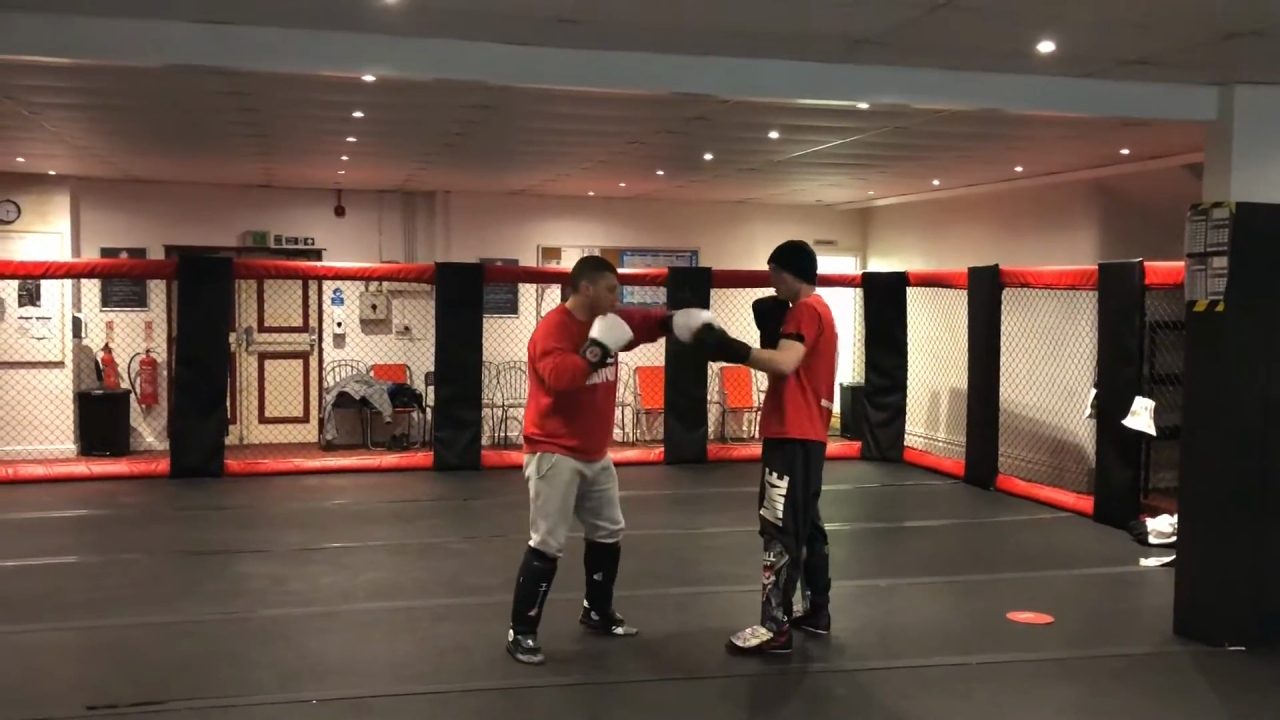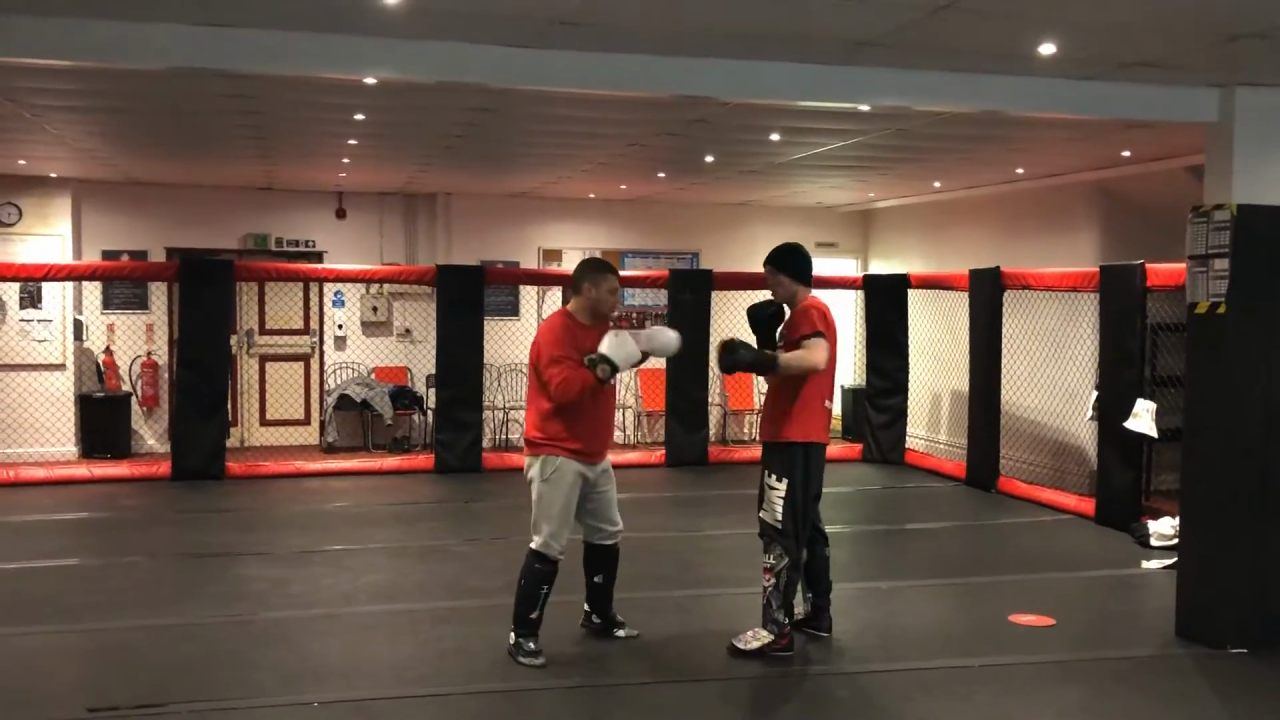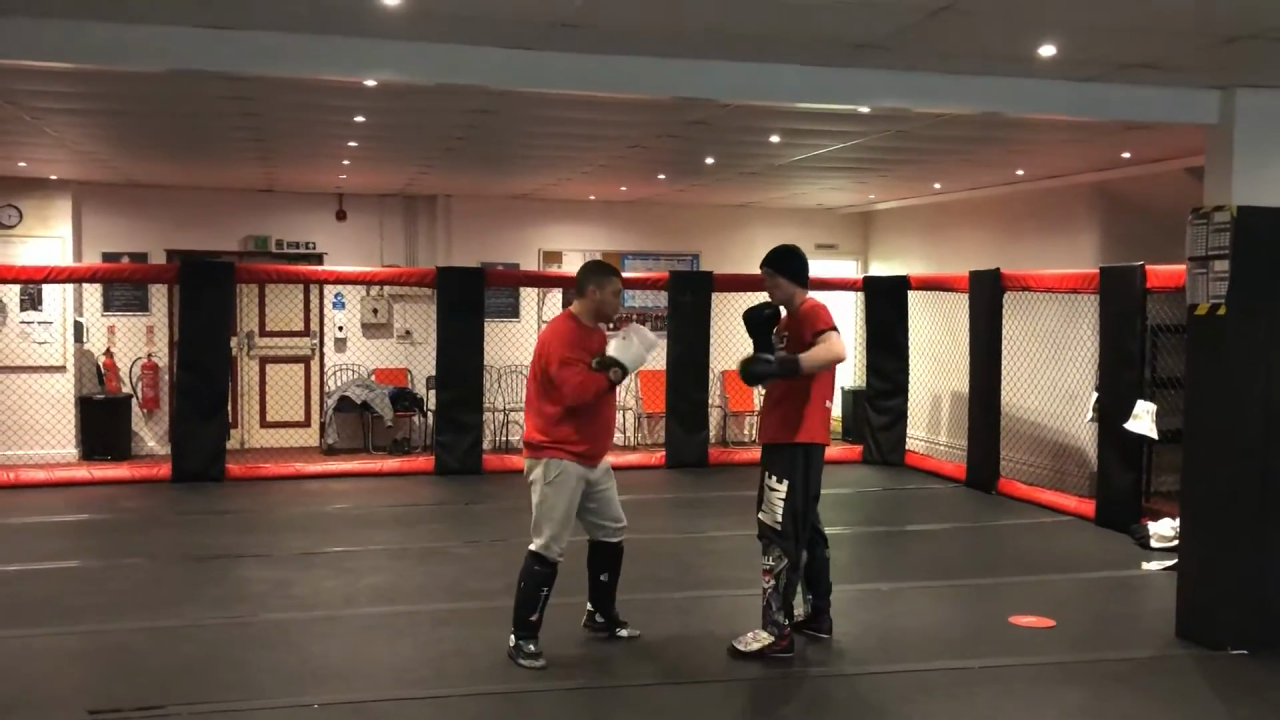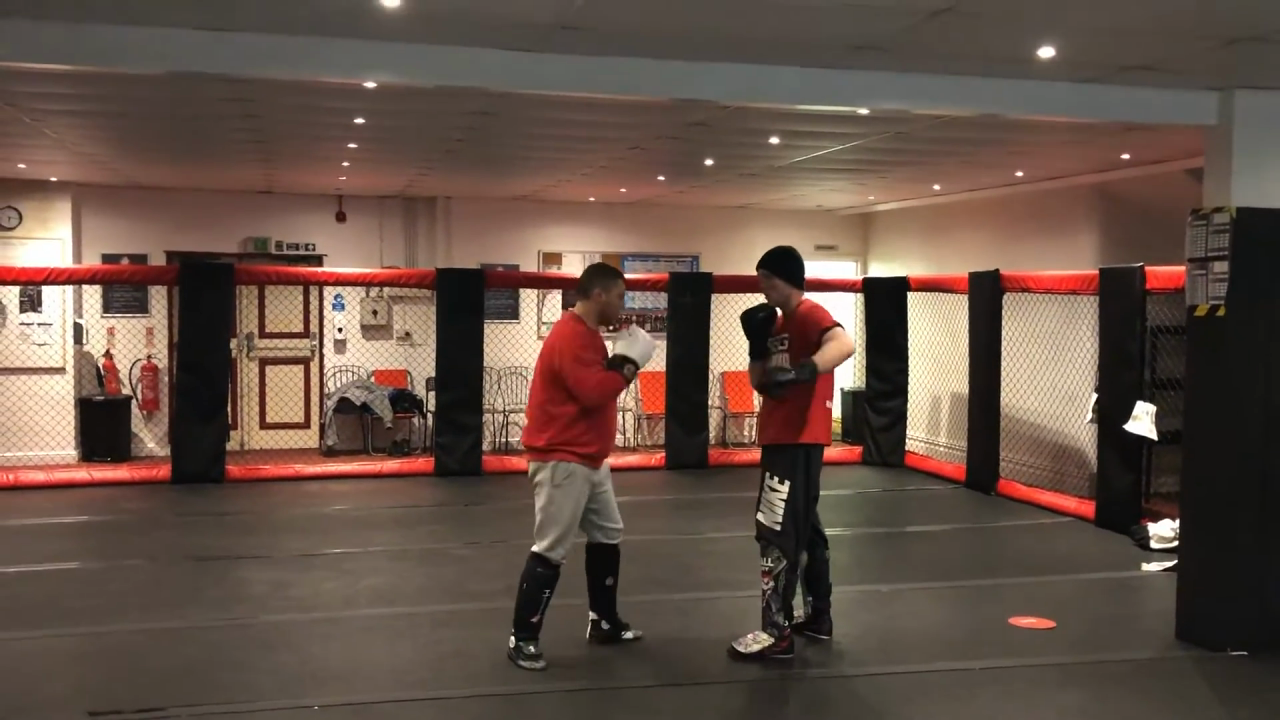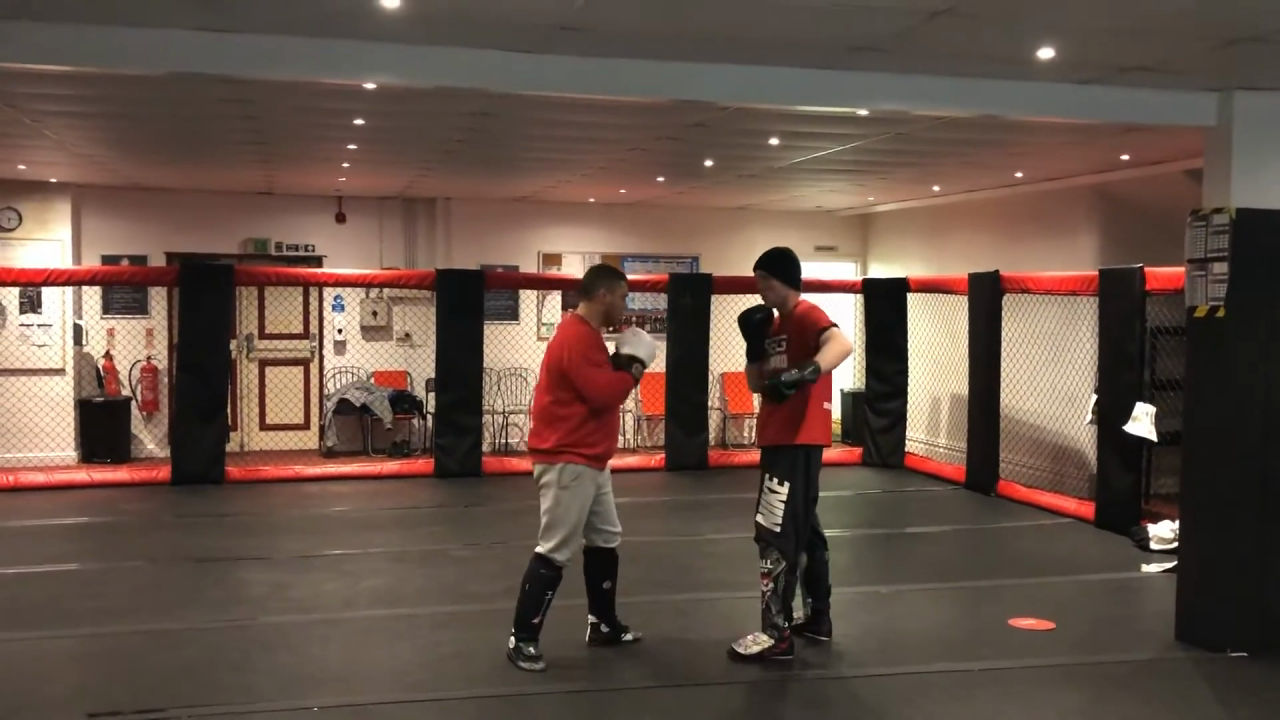
dt=0.1s
person 1, frame 1
left shoulder: (806, 309)
right shoulder: (810, 310)
left elbow: (786, 363)
right elbow: (781, 365)
left wrist: (732, 350)
right wrist: (766, 329)
left hip: (794, 436)
right hip: (804, 434)
left knee: (779, 527)
right knee: (805, 523)
left ankle: (775, 626)
right ankle: (816, 611)
person 1, frame 2
left shoulder: (808, 310)
right shoulder: (798, 314)
left elbow: (816, 359)
right elbow: (781, 376)
left wrist: (759, 357)
right wrist: (765, 339)
left hip: (794, 438)
right hip: (801, 437)
left knee: (779, 530)
right knee: (806, 525)
left ankle: (776, 629)
right ankle: (818, 614)
person 1, frame 3
left shoulder: (810, 312)
right shoulder: (783, 320)
left elbow: (834, 350)
right elbow: (766, 380)
left wrist: (785, 365)
right wrist: (760, 341)
left hip: (796, 439)
right hip: (786, 437)
left knee: (777, 531)
right knee: (803, 526)
left ankle: (777, 630)
right ankle: (818, 614)
person 1, frame 4
left shoulder: (809, 314)
right shoulder: (778, 322)
left elbow: (844, 345)
right elbow: (761, 381)
left wrist: (802, 371)
right wrist: (757, 343)
left hip: (797, 440)
right hip: (783, 438)
left knee: (777, 532)
right knee: (804, 528)
left ankle: (777, 632)
right ankle: (818, 615)
person 1, frame 5
left shoulder: (806, 315)
right shoulder: (775, 324)
left elbow: (840, 344)
right elbow: (756, 384)
left wrist: (807, 372)
right wrist: (755, 345)
left hip: (796, 441)
right hip: (783, 440)
left knee: (775, 533)
right knee: (803, 528)
left ankle: (777, 633)
right ankle: (818, 616)
person 2, frame 1
left shoulder: (606, 320)
right shoulder: (552, 328)
left elbow: (642, 323)
right elbow: (559, 378)
left wrist: (676, 321)
right wrist: (600, 347)
left hip: (595, 454)
right hip: (554, 454)
left knee: (607, 534)
right knee: (546, 545)
left ankle: (598, 613)
right ankle: (520, 631)
person 2, frame 2
left shoulder: (603, 327)
right shoulder: (554, 331)
left elbow: (631, 340)
right elbow: (564, 388)
left wrist: (646, 343)
right wrist: (606, 362)
left hip: (595, 457)
right hip: (556, 457)
left knee: (606, 536)
right knee: (548, 548)
left ankle: (599, 616)
right ankle: (522, 634)
person 2, frame 3
left shoulder: (594, 331)
right shoulder: (562, 334)
left elbow: (596, 381)
right elbow: (580, 391)
left wrist: (620, 357)
right wrist: (621, 363)
left hip: (591, 459)
right hip: (557, 459)
left knee: (610, 533)
right knee: (548, 549)
left ankle: (601, 616)
right ankle: (521, 636)
person 2, frame 4
left shoulder: (592, 333)
right shoulder: (569, 335)
right elbow: (595, 390)
left wrist: (623, 357)
right wrist: (629, 361)
left hip: (591, 460)
right hip: (562, 461)
left knee: (607, 537)
right knee: (551, 551)
left ankle: (604, 623)
right ankle: (522, 637)
person 2, frame 5
left shoulder: (584, 333)
right shoulder: (578, 337)
right elbow: (606, 393)
left wrist: (619, 359)
right wrist: (635, 362)
left hip: (585, 460)
right hip: (567, 462)
left knee: (605, 540)
right knee: (555, 551)
left ankle: (603, 624)
right ankle: (522, 638)
